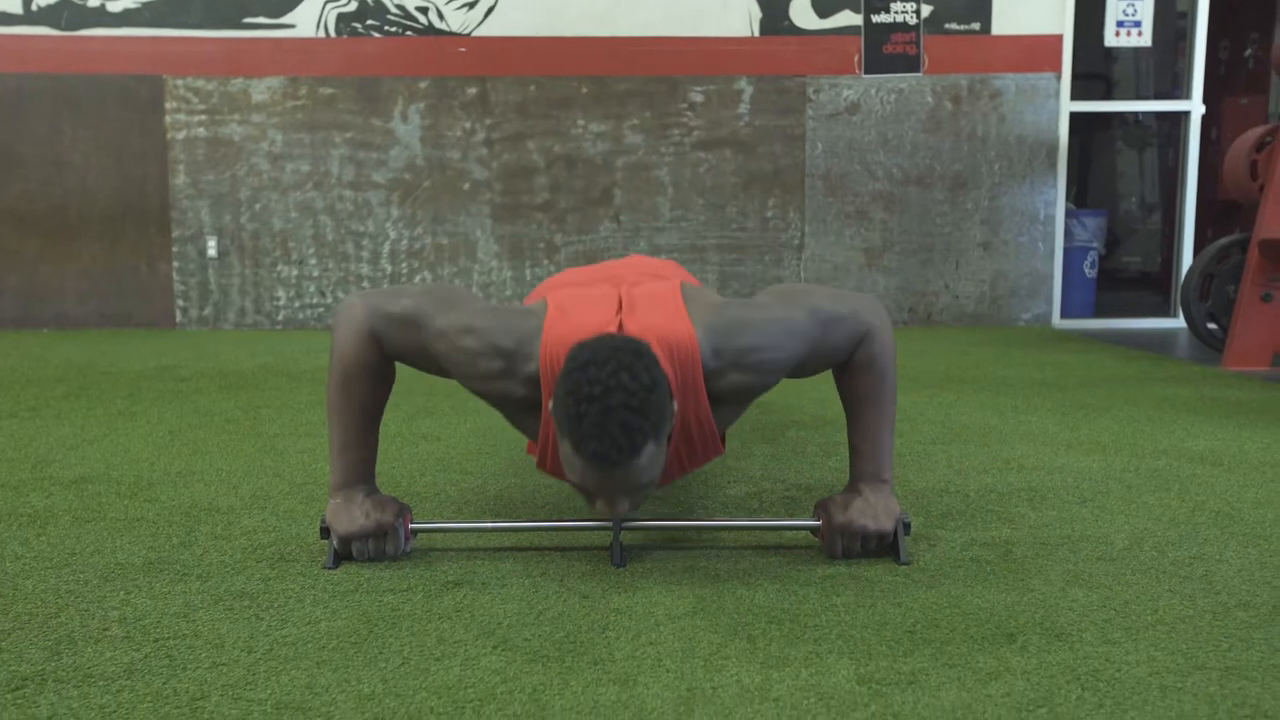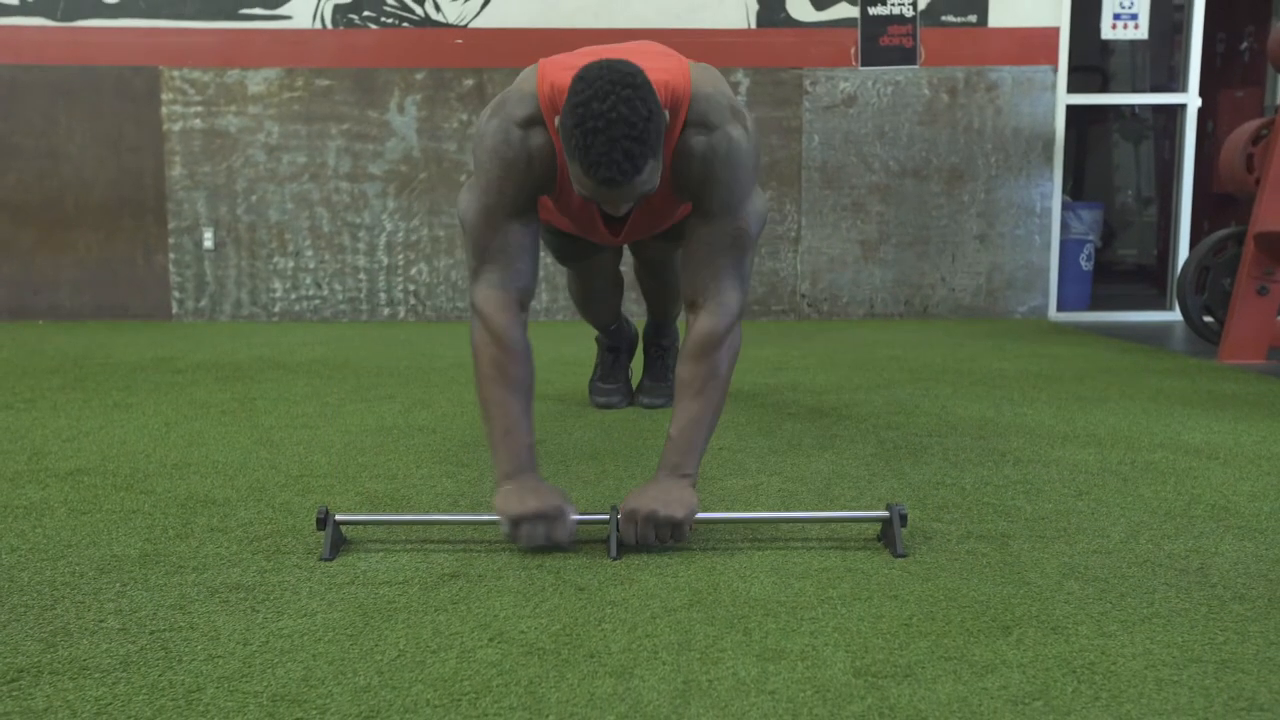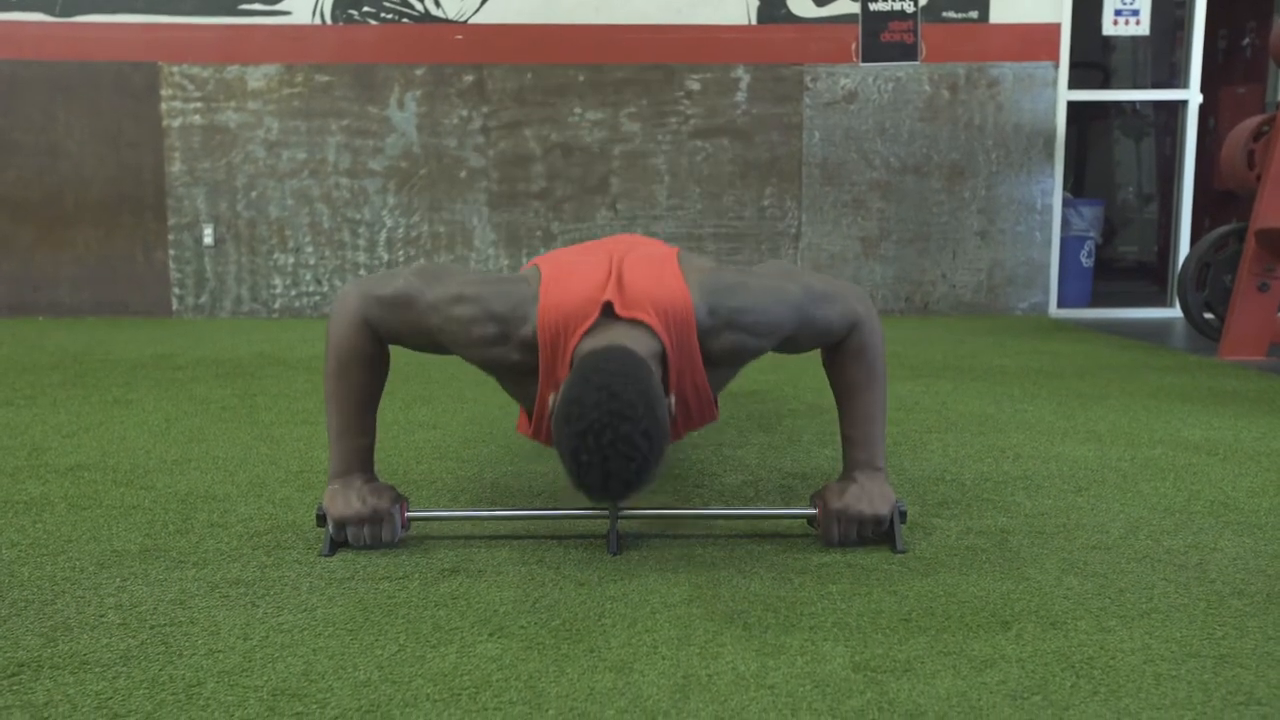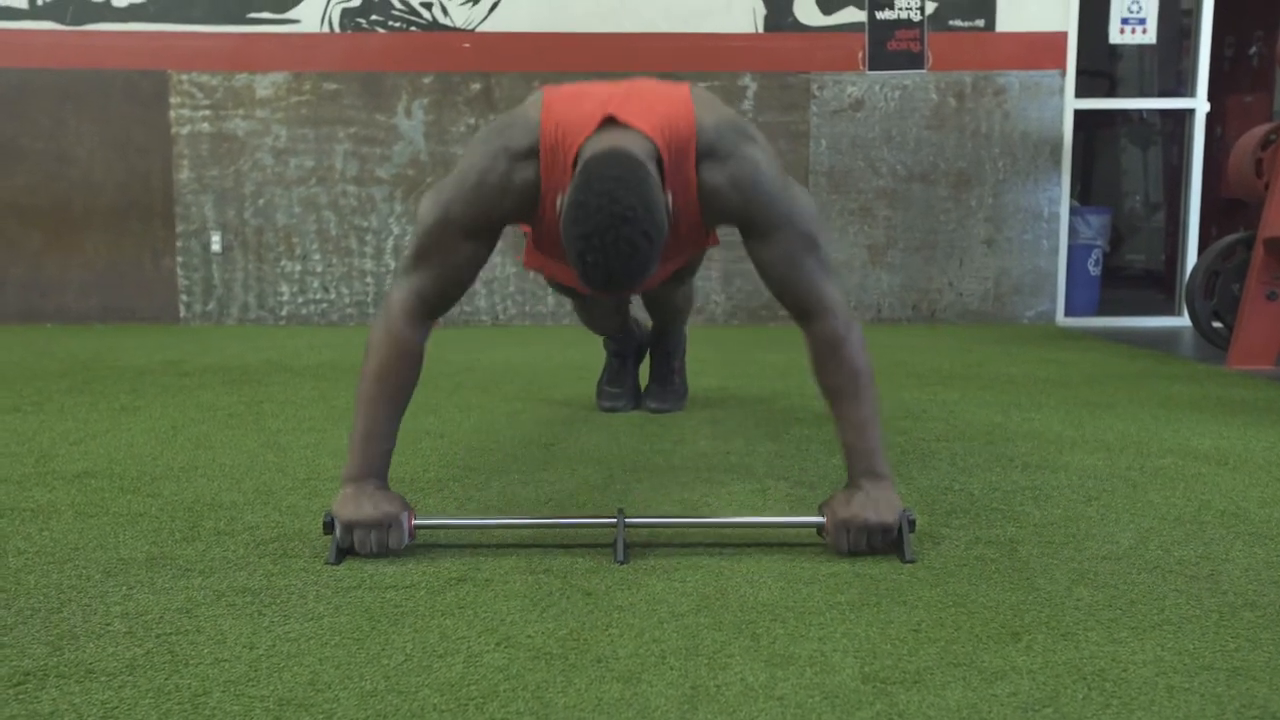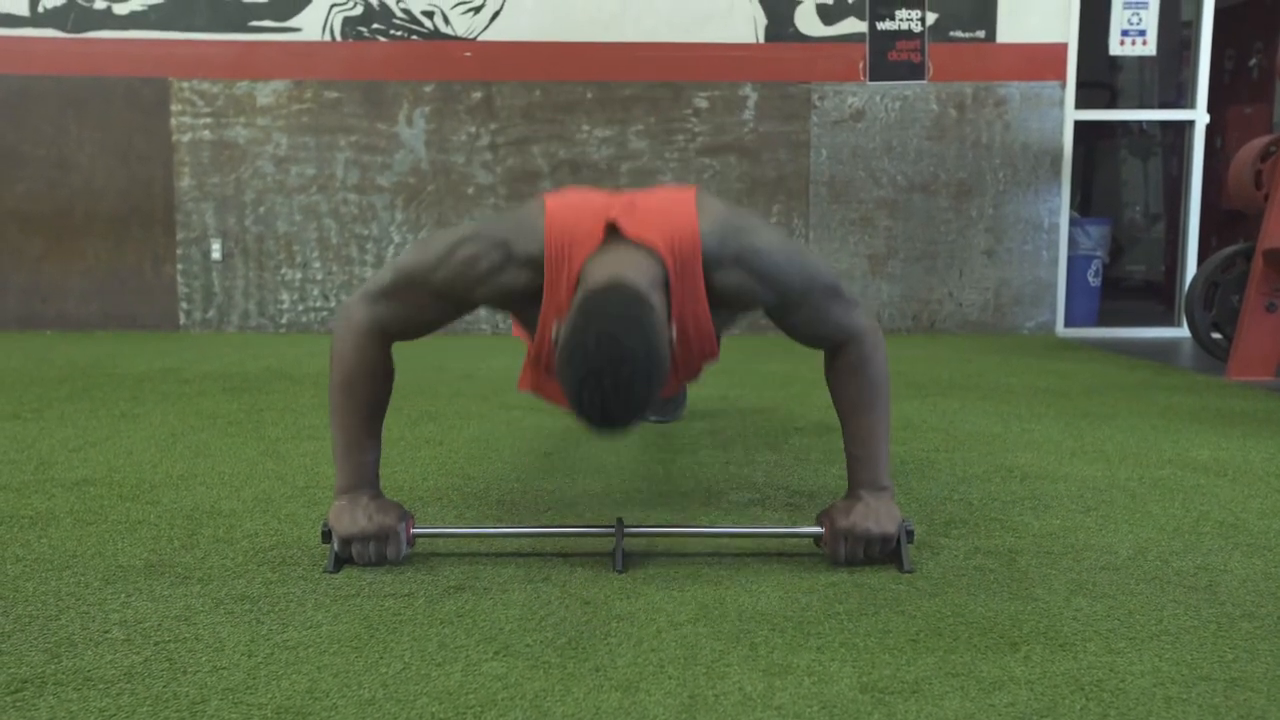
dt=1s
person 1, frame 1
left shoulder: (722, 359)
right shoulder: (513, 364)
left elbow: (868, 323)
right elbow: (359, 316)
left wrist: (873, 485)
right wrist: (350, 490)
person 1, frame 2
left shoulder: (715, 134)
right shoulder: (514, 132)
left elbow: (718, 306)
right elbow: (497, 300)
left wrist: (678, 475)
right wrist: (515, 476)
left ankle: (662, 336)
right ankle: (613, 339)
person 1, frame 3
left shoulder: (717, 320)
right shoulder: (513, 330)
left elbow: (856, 315)
right elbow: (353, 308)
left wrist: (866, 472)
right wrist: (348, 475)
left hip: (669, 303)
right hip: (563, 288)
person 1, frame 4
left shoulder: (729, 166)
right shoulder: (506, 165)
left elbow: (822, 310)
right elbow: (411, 306)
left wrist: (871, 474)
right wrist: (363, 476)
left ankle: (668, 346)
right ankle: (622, 343)
person 1, frame 5
left shoulder: (725, 257)
right shoulder: (515, 258)
left elbow: (856, 334)
right elbow: (361, 319)
left wrist: (873, 491)
right wrist: (355, 491)
right hip: (567, 303)
